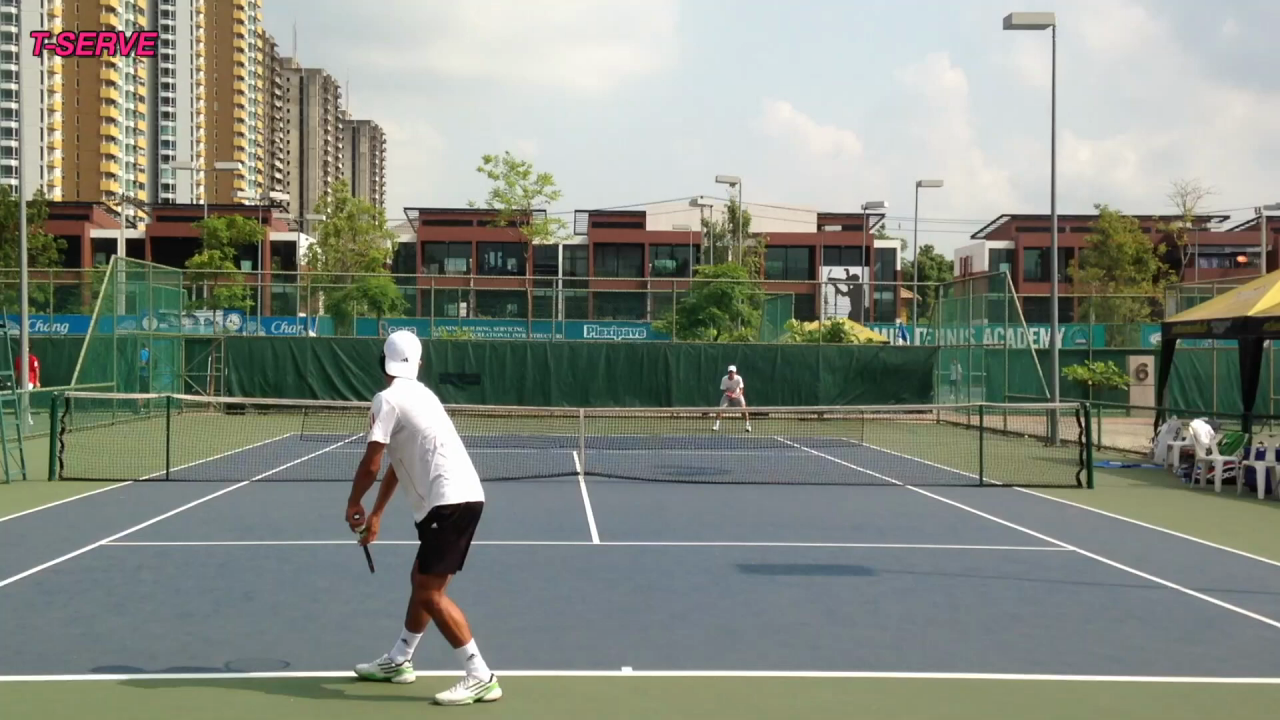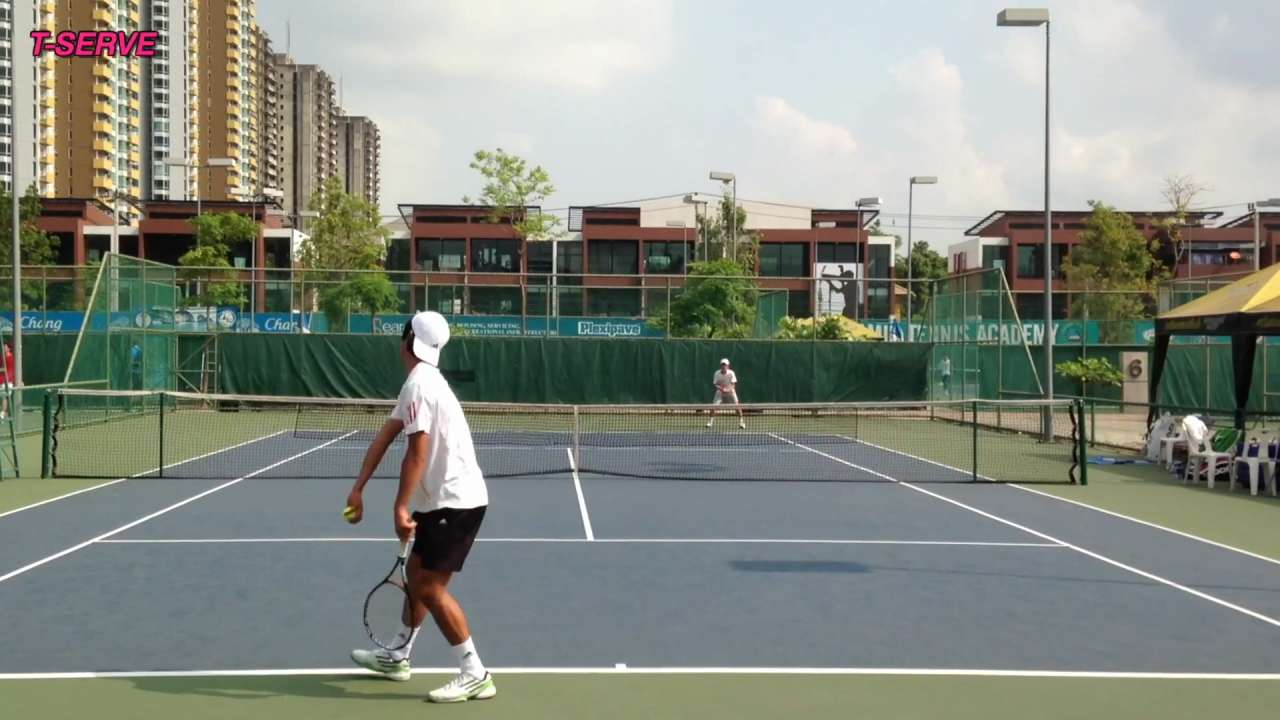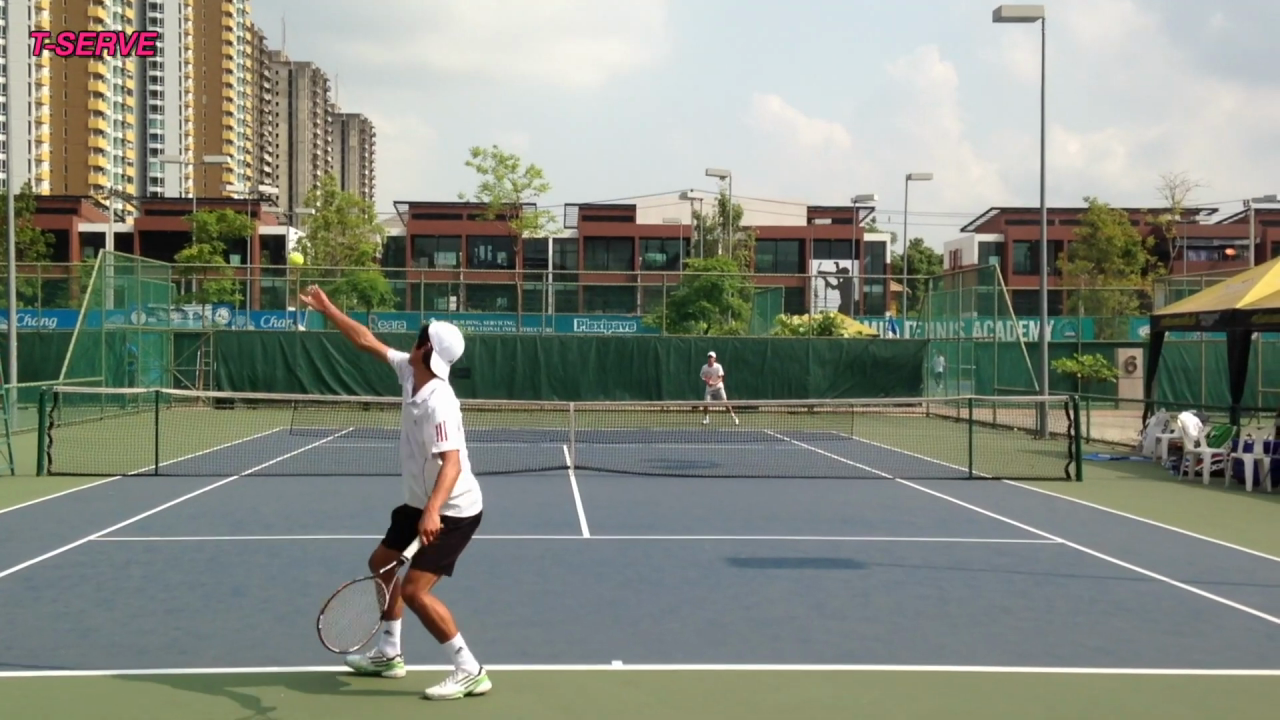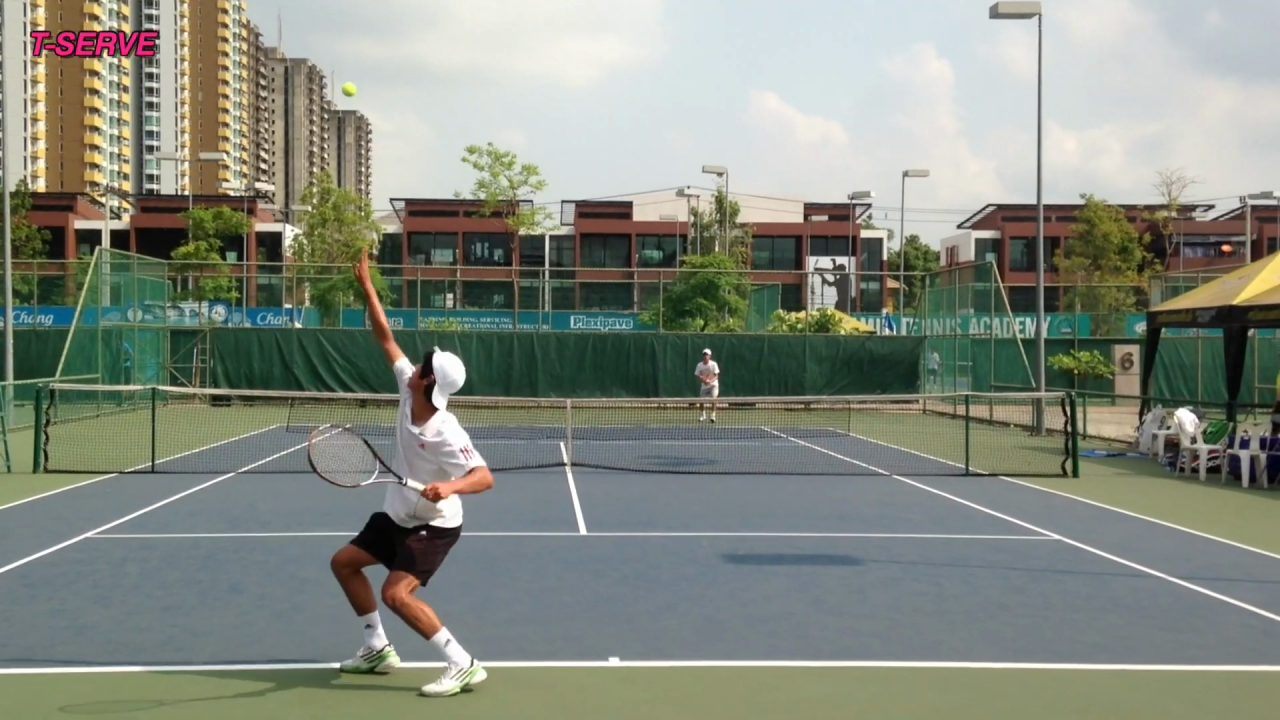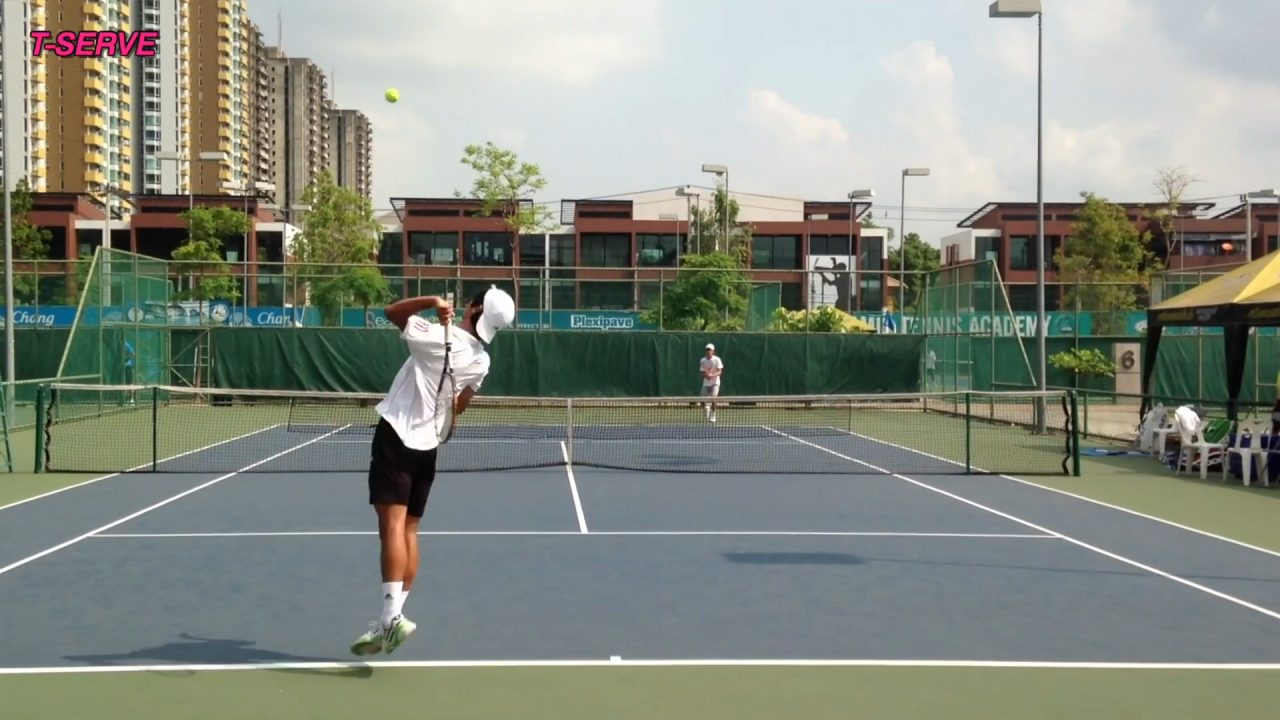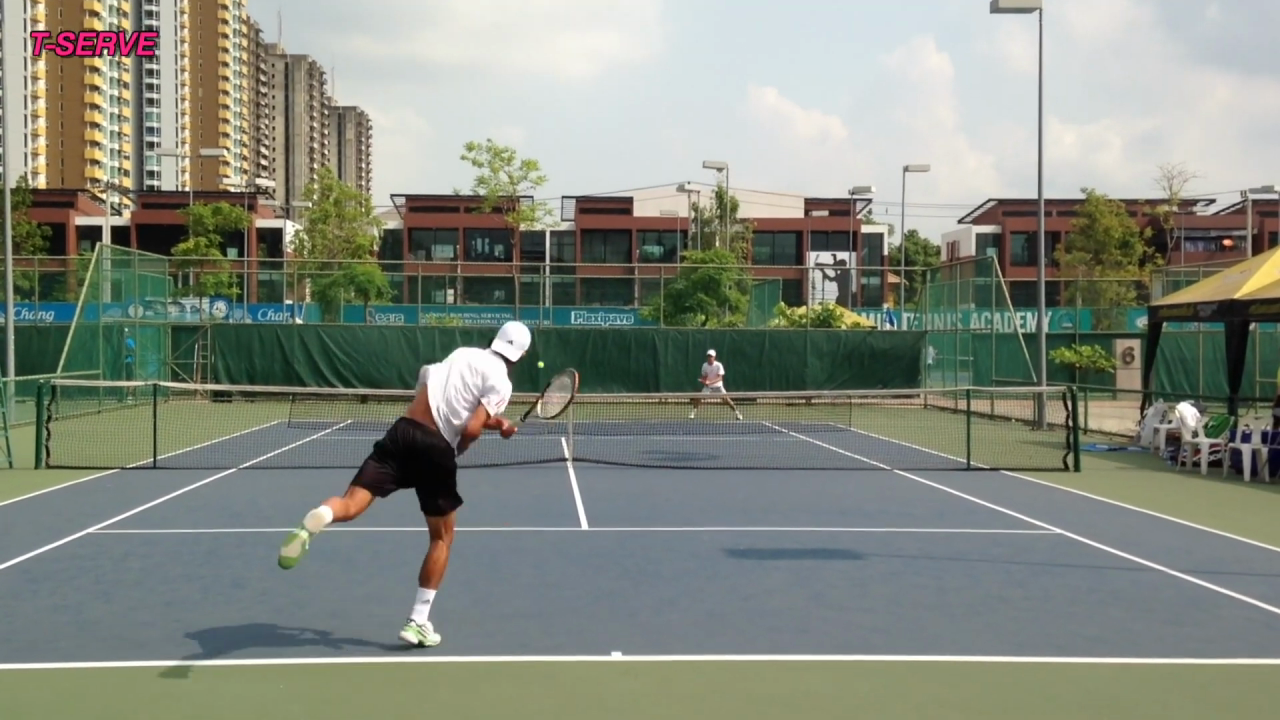
dt=0.3s
person 1, frame 1
left shoulder: (387, 399)
right shoulder: (416, 394)
left elbow: (372, 463)
right elbow: (394, 466)
left wrist: (353, 503)
right wrist: (375, 514)
left hip: (451, 502)
right hip: (459, 498)
left knee: (430, 593)
right knee: (420, 581)
left ankle: (481, 678)
right ankle: (398, 660)
person 1, frame 2
left shoulder: (418, 385)
right shoulder: (423, 381)
left elbow: (417, 453)
right elbow: (385, 435)
left wrist: (400, 507)
right wrist: (359, 486)
left hip: (455, 501)
right hip: (443, 498)
left knee: (431, 589)
right knee: (416, 572)
left ankle: (476, 675)
right ankle: (396, 656)
person 1, frame 3
left shoulder: (438, 405)
right shoulder: (411, 370)
left elbow: (452, 465)
right elbow: (368, 341)
left wrist: (433, 513)
right wrist: (327, 308)
left hip: (456, 509)
right hip: (421, 505)
left knee: (415, 590)
right knee: (380, 562)
left ankle: (470, 672)
right ankle: (388, 654)
person 1, frame 4
left shoulder: (446, 432)
right shoulder: (410, 393)
left elbow: (485, 477)
right elbow: (385, 338)
left wrist: (450, 489)
right wrist: (366, 284)
left hip: (434, 526)
right hip: (397, 517)
left knee: (396, 593)
right knee: (343, 563)
left ankle: (463, 664)
right ankle: (378, 648)
person 1, frame 5
left shoulder: (439, 339)
right shoulder: (481, 361)
left elbow: (395, 314)
left wrist: (430, 302)
left hip: (396, 437)
right hip: (425, 448)
left knee: (392, 525)
right knee: (406, 530)
left ankle: (392, 617)
right ankle: (391, 620)
person 1, frame 6
left shoulder: (467, 355)
right shoulder: (501, 381)
right elbow: (472, 429)
left wrist: (495, 424)
right wrist: (459, 448)
left hip: (404, 432)
right hip: (433, 450)
left knee: (350, 503)
right knee: (442, 536)
left ankle: (316, 520)
right ankle: (418, 623)
